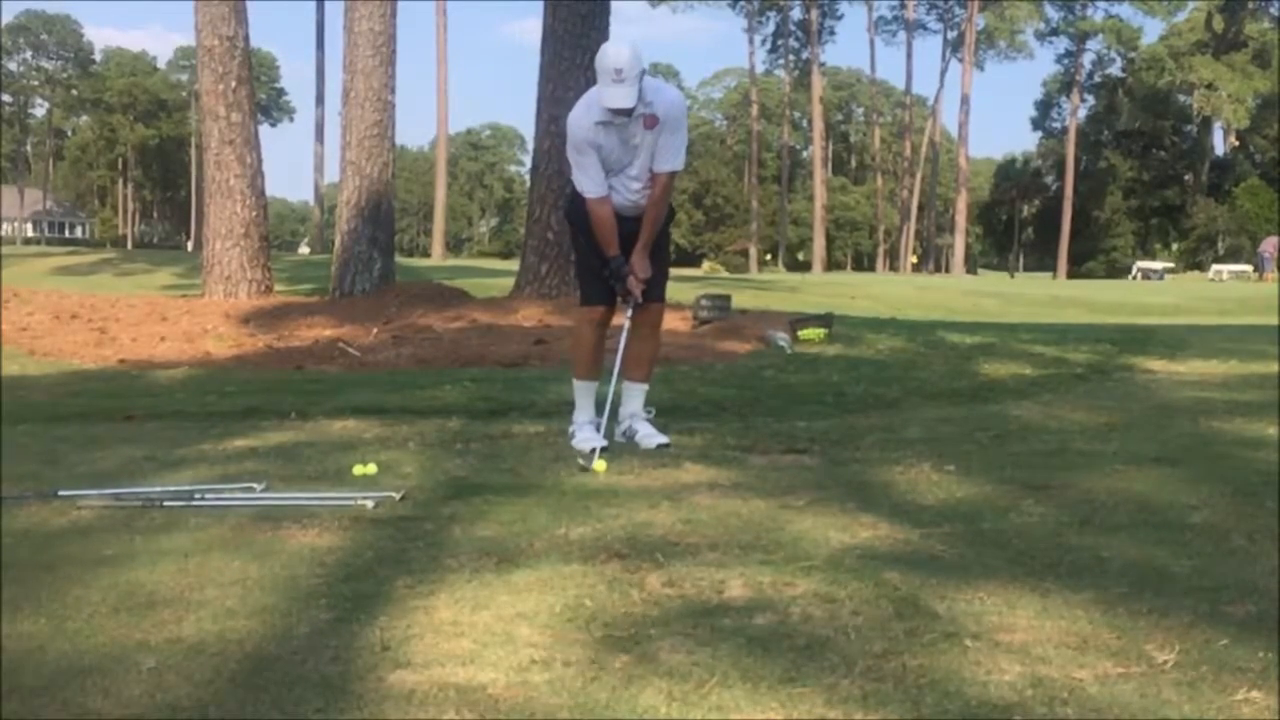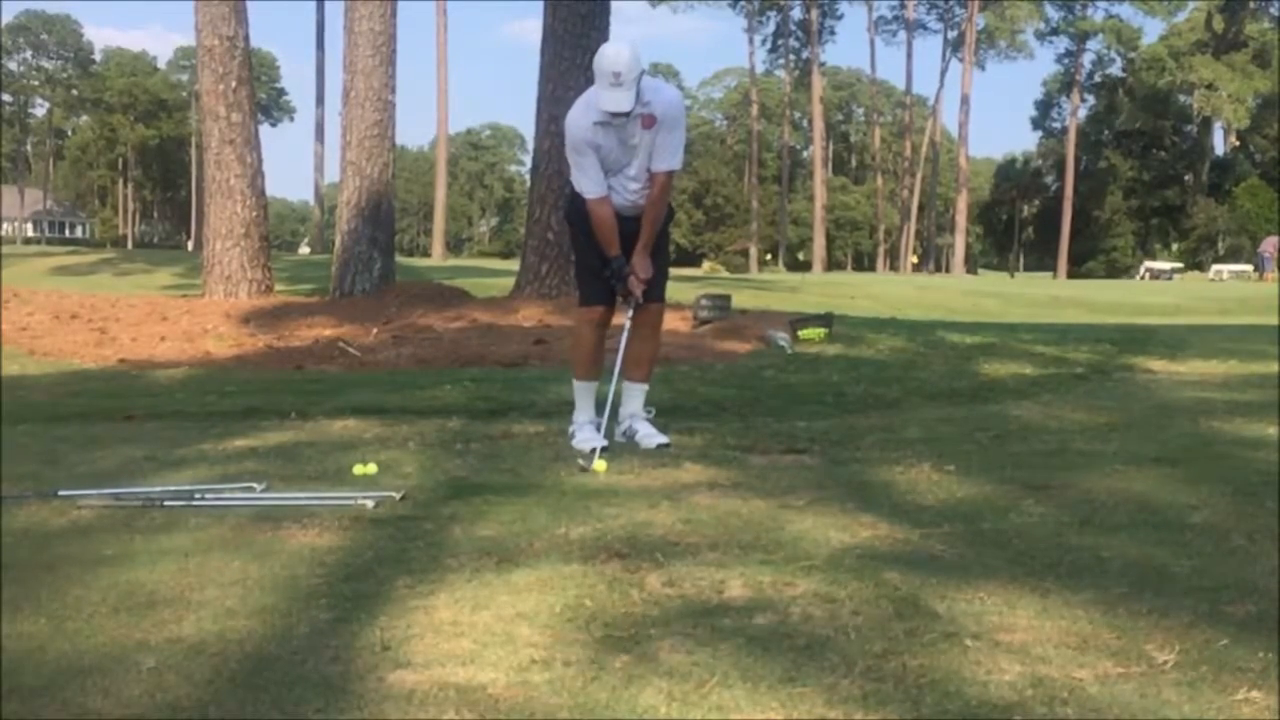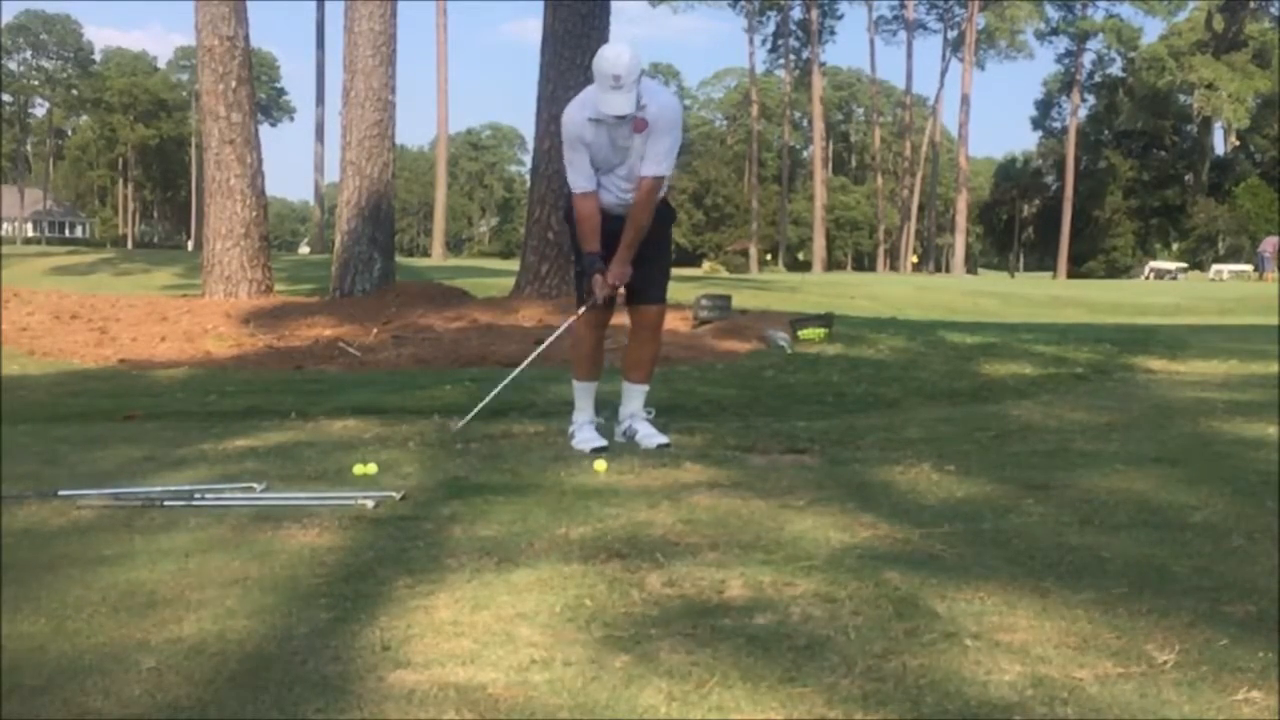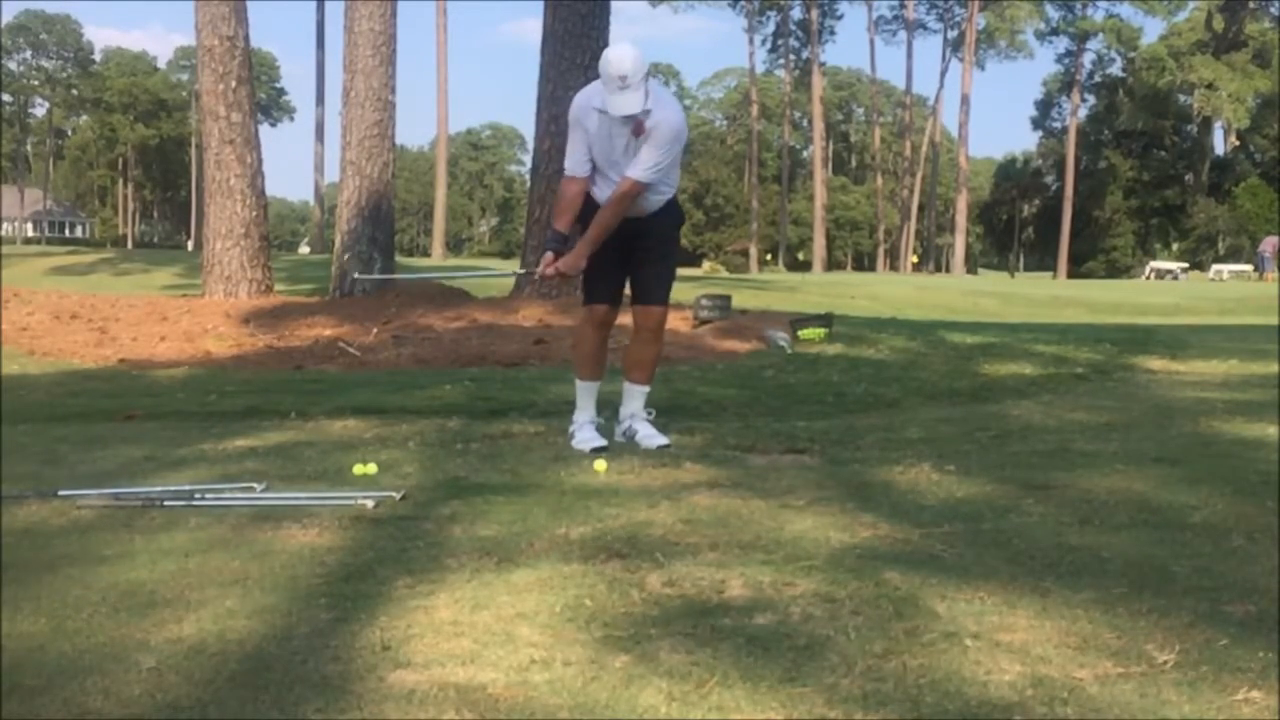
dt=0.3s
person 1, frame 1
left shoulder: (670, 103)
right shoulder: (581, 120)
left elbow: (662, 183)
right elbow: (597, 199)
left wrist: (641, 253)
right wrist: (618, 265)
left hip: (649, 215)
right hip: (595, 216)
left knee: (650, 312)
right knee: (595, 312)
left ankle: (632, 416)
right ankle: (583, 419)
person 1, frame 2
left shoulder: (668, 102)
right shoulder: (580, 121)
left elbow: (661, 182)
right elbow: (597, 200)
left wrist: (643, 253)
right wrist: (619, 266)
left hip: (649, 215)
right hip: (594, 217)
left knee: (651, 313)
right knee: (595, 313)
left ankle: (632, 416)
right ankle: (583, 419)
person 1, frame 3
left shoulder: (664, 107)
right shoulder: (576, 116)
left elbow: (647, 189)
right elbow: (584, 195)
left wrist: (623, 260)
right wrist: (593, 263)
left hip: (648, 217)
right hip: (596, 215)
left knee: (650, 315)
right knee: (593, 314)
left ankle: (632, 416)
right ankle: (583, 419)
person 1, frame 4
left shoulder: (667, 117)
right shoulder: (584, 105)
left elbow: (627, 192)
right elbow: (575, 179)
left wrist: (582, 251)
right wrist: (556, 241)
left hip: (655, 216)
right hip: (598, 210)
left knee: (653, 318)
right knee: (598, 313)
left ankle: (633, 416)
right ankle: (583, 418)
